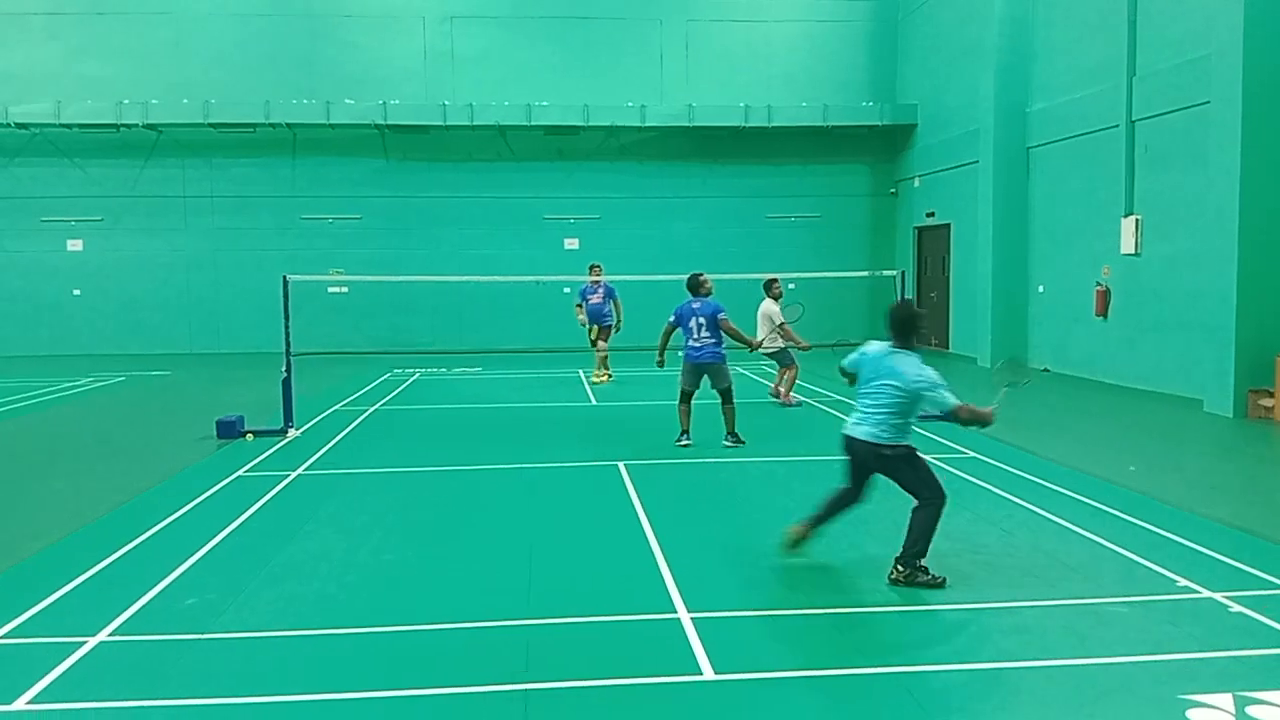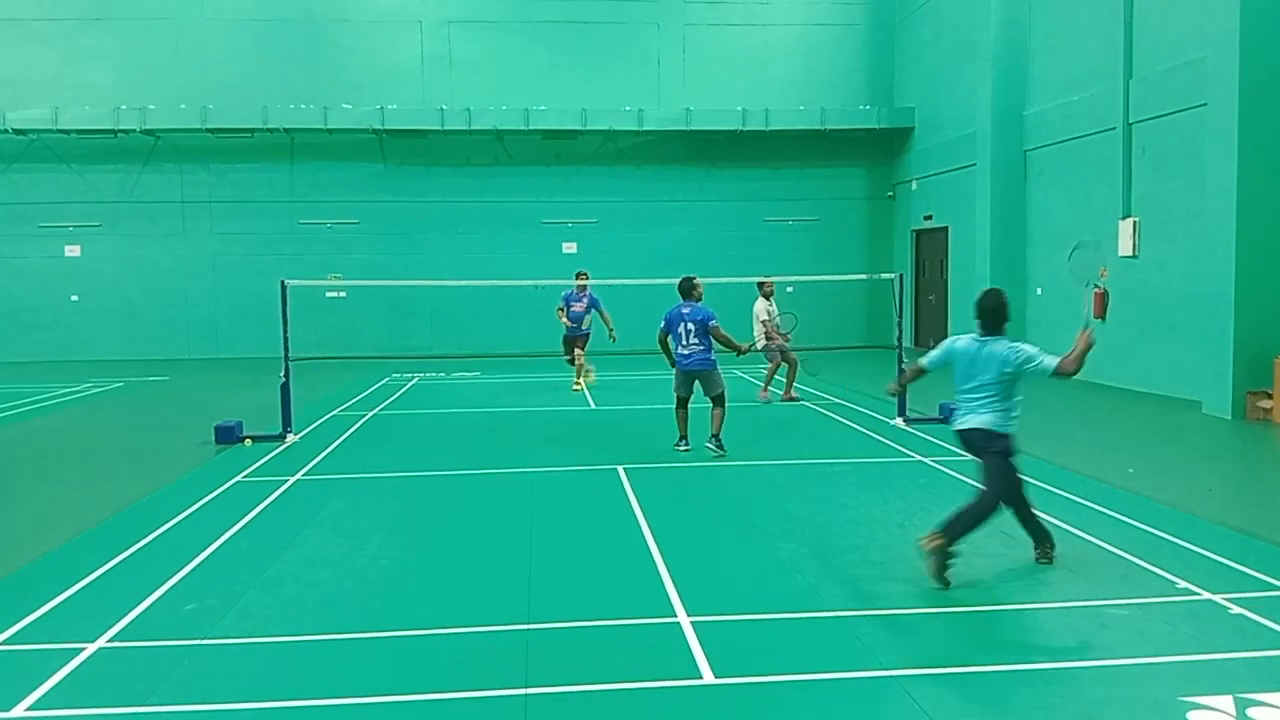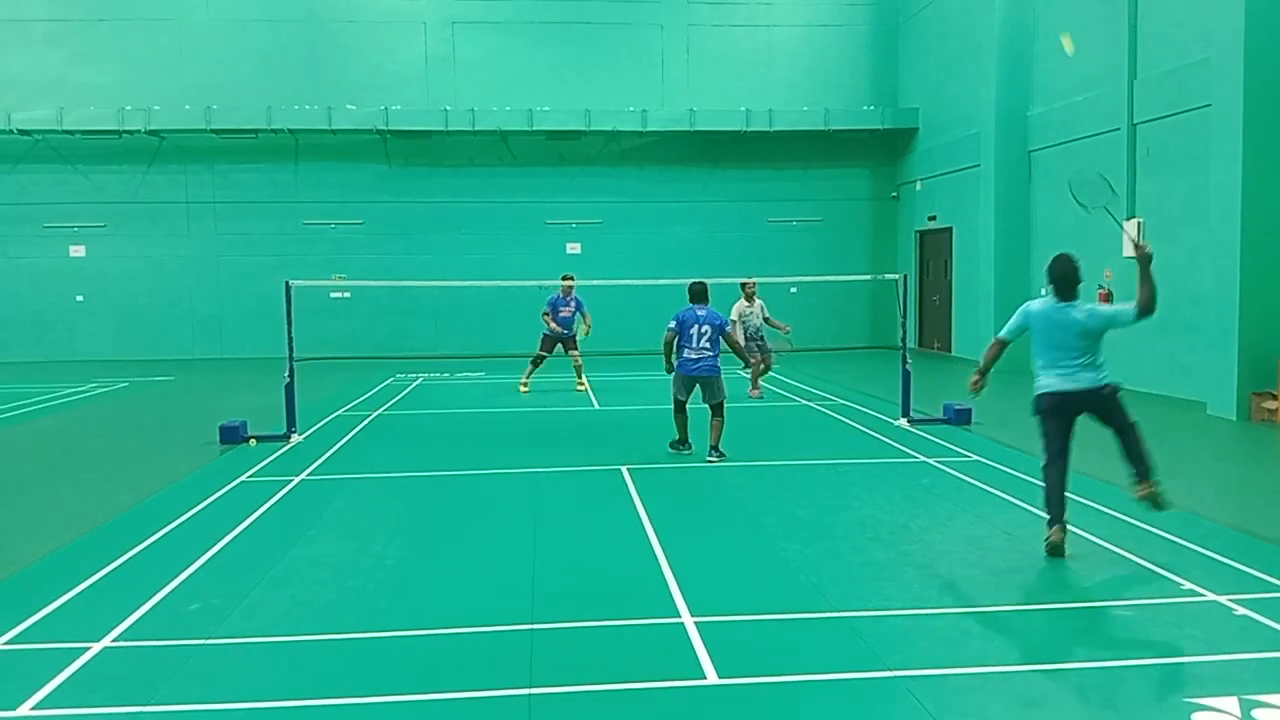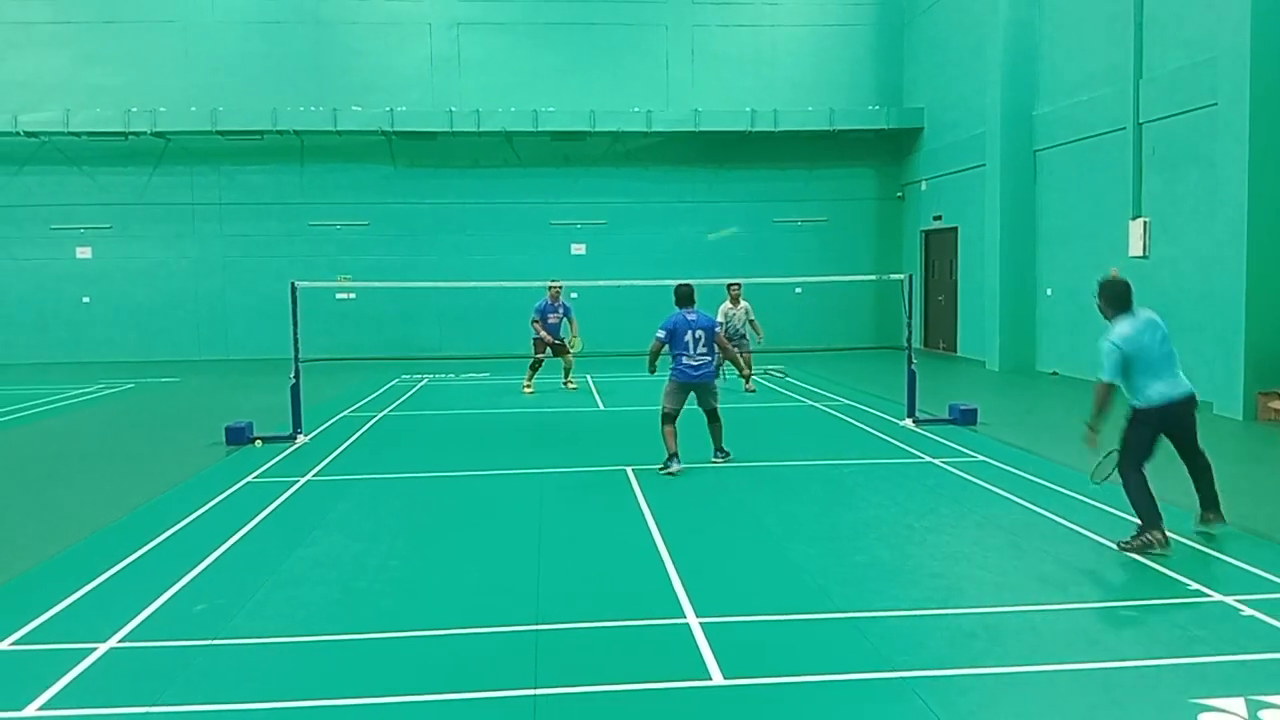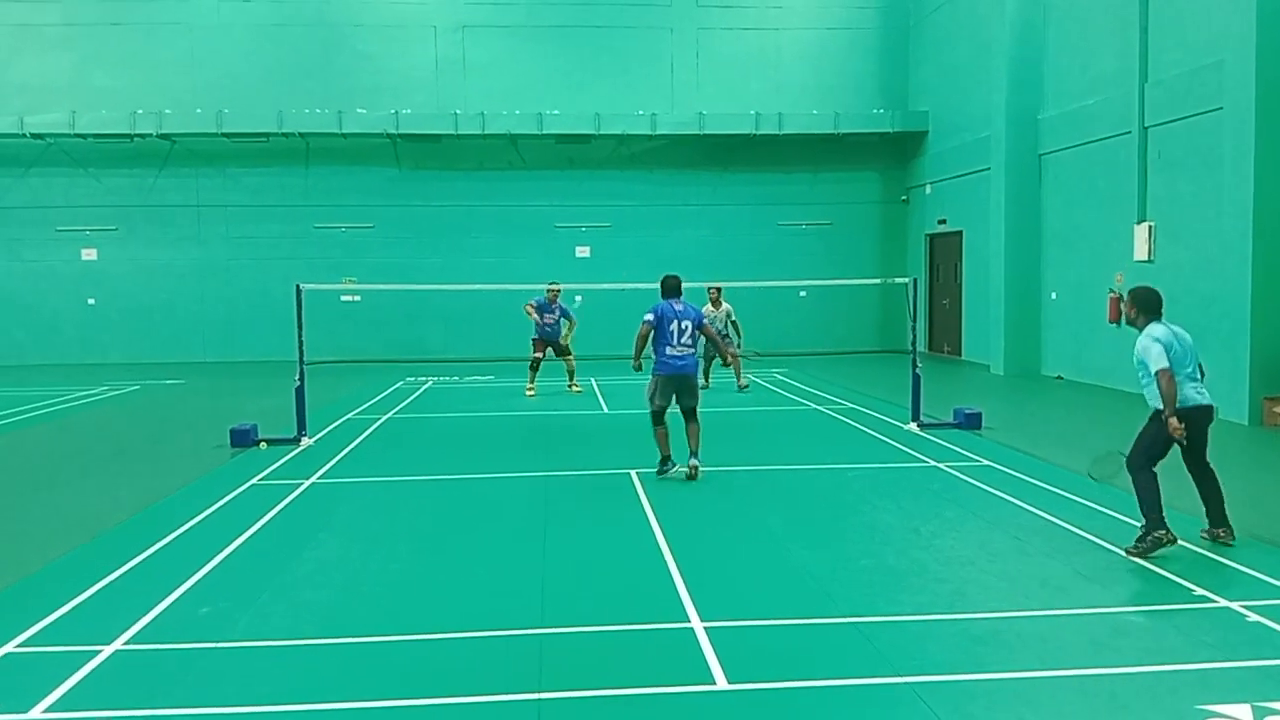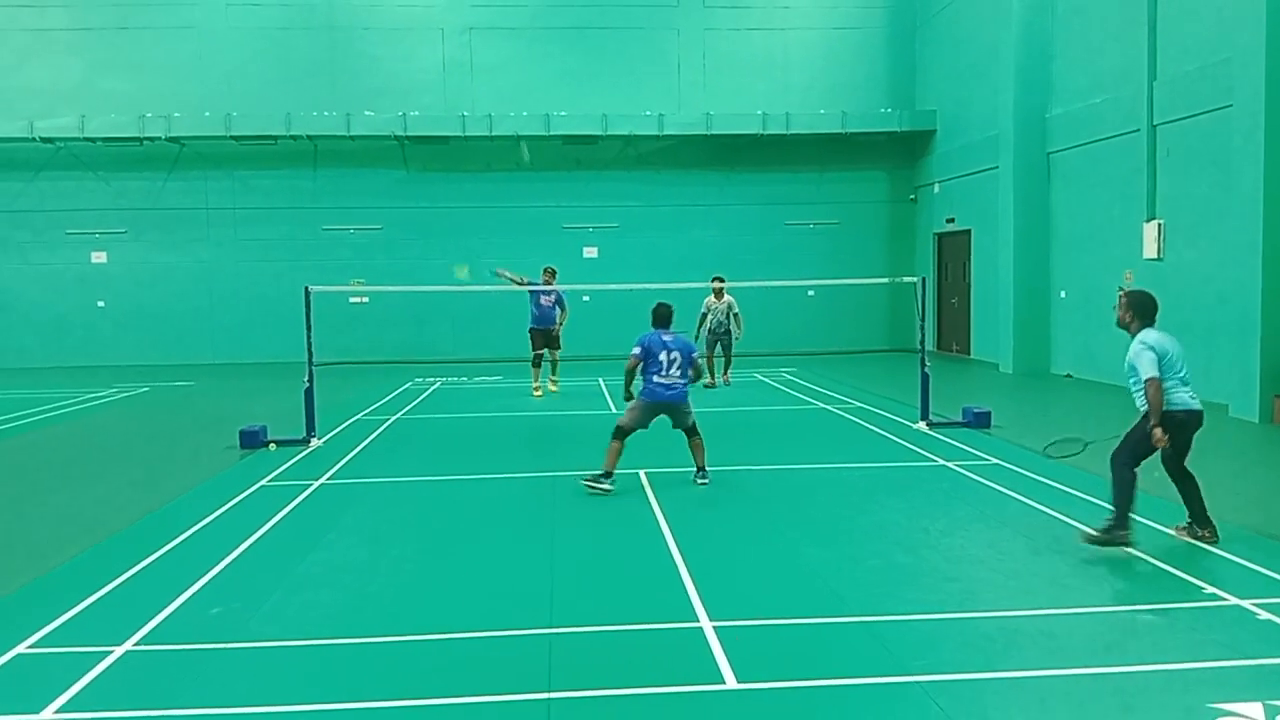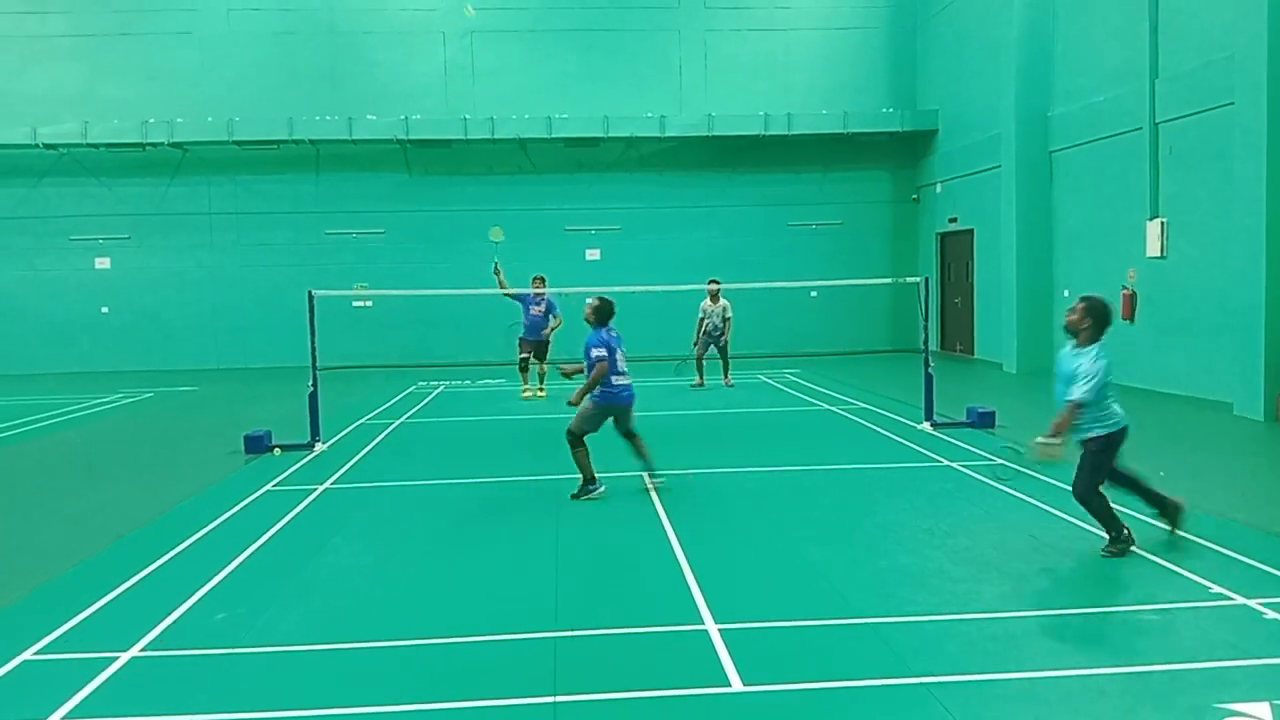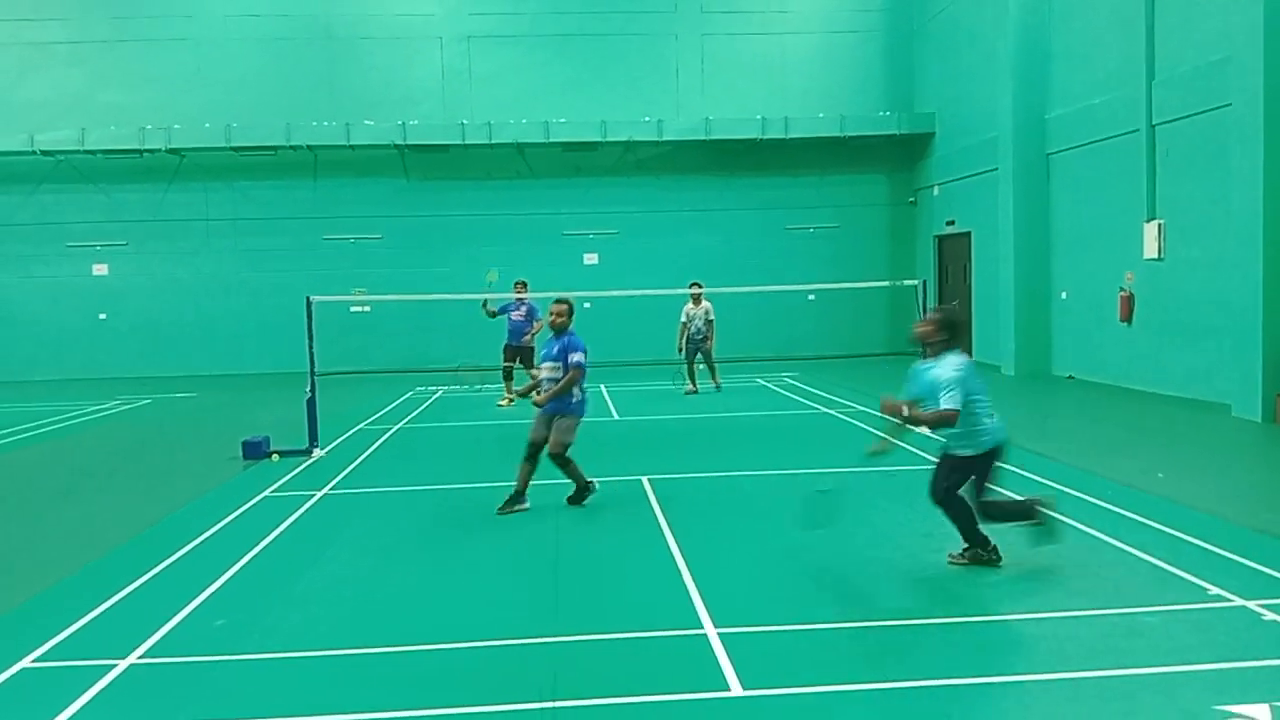
dt=0.3s
person 1, frame 1
left shoulder: (870, 350)
right shoulder: (921, 375)
left elbow: (846, 371)
right elbow: (960, 414)
left wrist: (860, 384)
right wrist: (986, 416)
left hip: (853, 437)
right hip: (888, 447)
left knee: (853, 490)
right knee: (932, 499)
left ankle: (806, 527)
right ankle: (906, 567)
person 1, frame 2
left shoulder: (956, 345)
right shoulder: (1017, 353)
left elbow: (919, 369)
right elbow: (1067, 368)
left wrist: (899, 385)
right wrist: (1084, 345)
left hip: (965, 429)
right hip: (993, 433)
left knee: (1010, 486)
right knee: (992, 497)
left ankle: (1041, 541)
right ankle: (939, 541)
person 1, frame 3
left shoulder: (1031, 310)
right shoulder: (1094, 314)
left elbow: (999, 343)
right elbow: (1145, 309)
left wrist: (981, 373)
right wrist: (1144, 267)
left hip: (1050, 395)
right hip: (1093, 390)
left knee: (1054, 462)
right knee: (1126, 430)
left ankle: (1056, 525)
right ankle: (1145, 483)
person 1, frame 4
left shoulder: (1113, 341)
right shoulder: (1149, 317)
left elbow: (1105, 387)
left wrist: (1092, 424)
left hip: (1152, 408)
right hip: (1183, 398)
left knee: (1129, 466)
right knee: (1191, 451)
left ankle: (1153, 532)
right ankle: (1211, 511)
person 1, frame 5
left shoulder: (1148, 340)
right shoulder: (1177, 332)
left elbow: (1165, 376)
right elbow: (1199, 371)
left wrist: (1171, 416)
left hip: (1180, 411)
right hip: (1202, 406)
left knee: (1138, 463)
right knee: (1199, 464)
left ankle: (1157, 530)
right ankle: (1220, 527)
person 1, frame 6
left shoulder: (1141, 345)
right shoulder: (1163, 339)
left elbow: (1154, 386)
left wrist: (1155, 425)
right wrist: (1155, 422)
left hip: (1172, 414)
right hip: (1190, 412)
left knee: (1122, 459)
right knee: (1175, 466)
left ankle: (1119, 526)
right ankle: (1203, 527)
person 1, frame 7
left shoulder: (1093, 362)
right shoulder: (1071, 349)
left elbow: (1074, 407)
left wrist: (1052, 436)
right wrist: (1060, 426)
left hip: (1104, 431)
right hip: (1093, 429)
left knee: (1084, 488)
right knee: (1109, 473)
left ankle: (1120, 536)
right ankle: (1167, 507)
person 1, frame 8
left shoulder: (950, 371)
right shoulder: (922, 367)
left elbow: (948, 417)
right elbow: (912, 402)
left wrist: (904, 413)
left hip: (980, 442)
right hip: (959, 442)
left knee: (965, 499)
right knee: (941, 493)
left ankle: (1032, 510)
right ankle: (981, 547)
person 2, frame 1
left shoulder: (681, 309)
right shoulder: (715, 306)
left elbow: (667, 332)
right elbow: (729, 330)
left wrist: (660, 354)
right wrist: (751, 343)
left hip: (691, 359)
right hip: (715, 358)
left knee: (685, 397)
right knee: (726, 396)
left ankle: (684, 434)
right ankle: (730, 435)
person 2, frame 2
left shoulder: (671, 313)
right shoulder: (705, 313)
left elbow: (661, 338)
right elbow: (720, 337)
left wrist: (670, 358)
right wrist: (740, 348)
left hip: (682, 365)
right hip: (705, 364)
left knee: (681, 402)
right knee: (718, 401)
left ankle: (683, 440)
right ankle: (714, 438)
person 2, frame 3
left shoulder: (681, 315)
right shoulder: (718, 317)
left elbow: (668, 340)
right elbow: (734, 343)
left wrist: (668, 362)
right wrist: (747, 360)
left hip: (685, 369)
right hip: (710, 370)
left knee: (679, 405)
right knee: (717, 409)
left ankle: (683, 442)
right ankle: (713, 449)
person 2, frame 4
left shoulder: (671, 321)
right shoulder: (708, 320)
left elbow: (656, 348)
right elbow: (725, 347)
left wrist: (651, 364)
right wrist: (742, 368)
left hip: (680, 377)
right hip: (706, 376)
left knee: (668, 418)
right knee: (712, 413)
left ankle: (673, 458)
right ankle: (718, 451)
person 2, frame 5
left shoulder: (658, 309)
right shoulder: (694, 311)
left elbow: (644, 333)
right elbow: (712, 336)
left wrist: (636, 358)
right wrist: (726, 352)
left hip: (664, 369)
right hip: (689, 369)
left knee: (657, 415)
right knee: (690, 415)
left ankle: (667, 460)
right ankle: (694, 456)
person 2, frame 6
left shoulder: (646, 339)
right shoulder: (684, 342)
left elbow: (632, 365)
right elbow: (698, 371)
left wrist: (627, 389)
right wrist: (688, 381)
left hip: (652, 396)
right hip: (678, 397)
left knee: (619, 433)
right knee: (691, 431)
left ankle: (606, 476)
right ankle: (701, 472)
person 2, frame 7
left shoulder: (596, 338)
right shoulder: (613, 333)
left elbow: (601, 370)
left wrist: (580, 394)
right wrist: (577, 369)
left hip: (605, 397)
right hip: (626, 395)
left knee: (573, 435)
right knee: (628, 433)
left ankle: (591, 483)
right ankle: (650, 470)
person 2, frame 8
left shoulder: (573, 342)
right shoulder: (549, 343)
left elbow: (575, 375)
left wrist: (547, 395)
right wrist: (526, 389)
left hip: (569, 407)
right hip: (549, 407)
left knee: (556, 453)
right knee: (533, 446)
left ankle: (585, 486)
right ankle: (519, 496)
